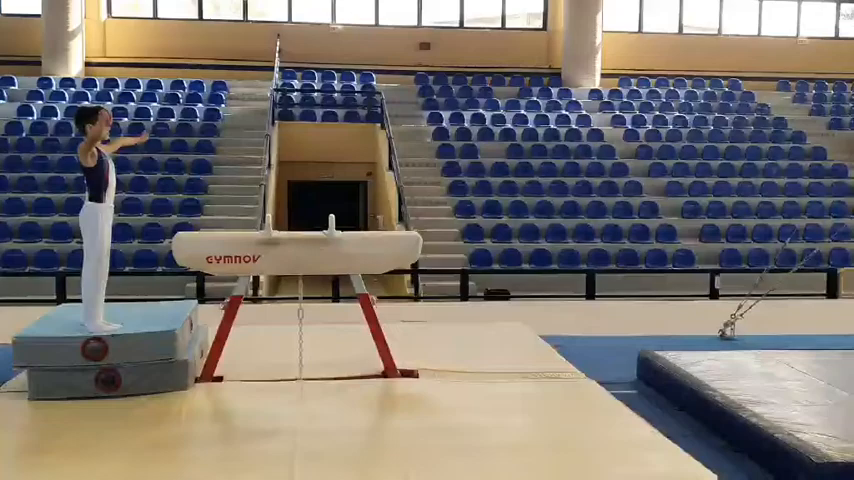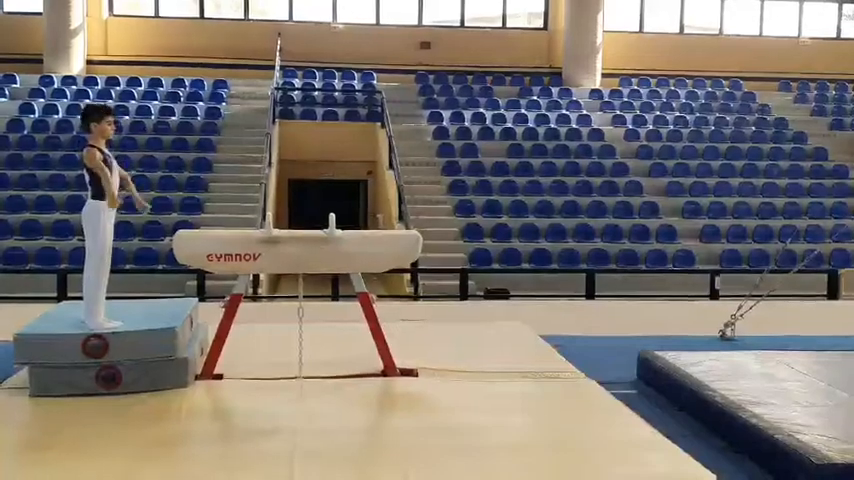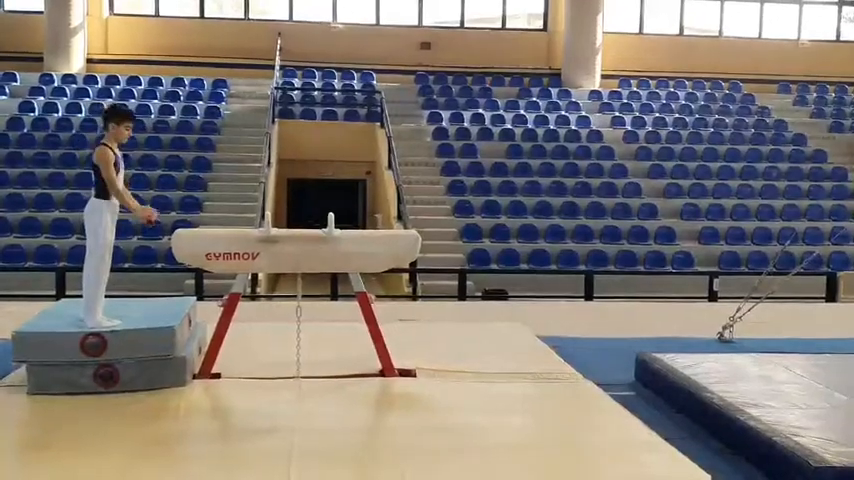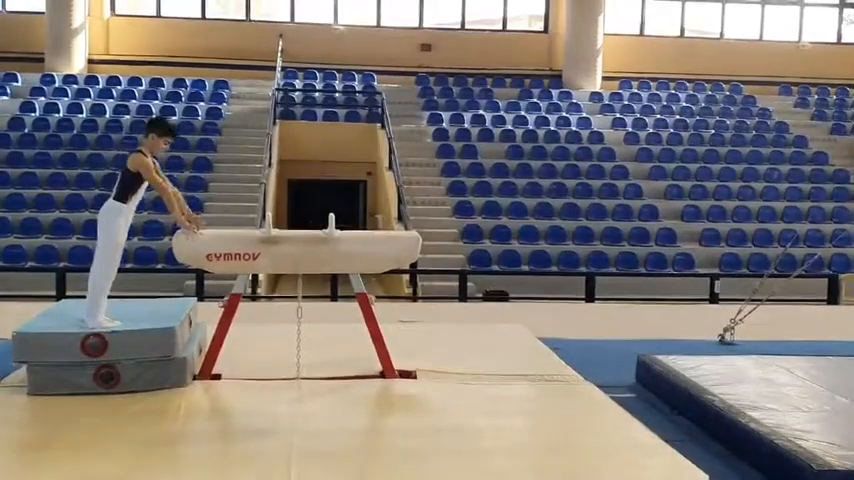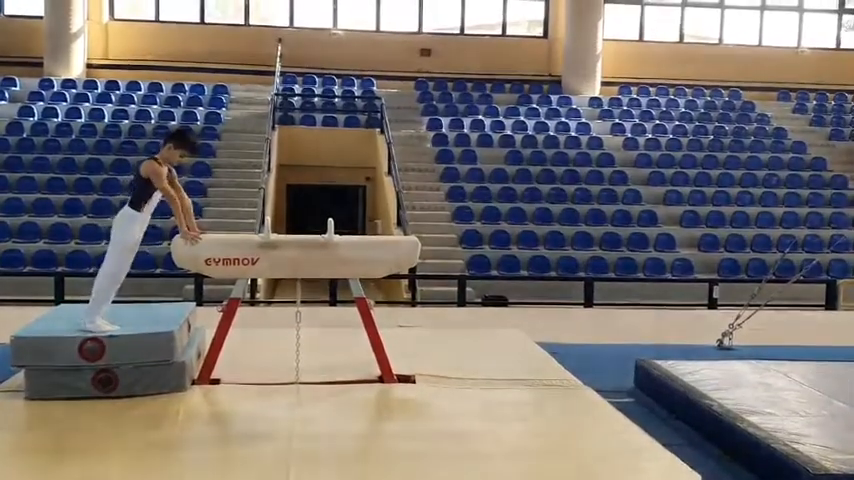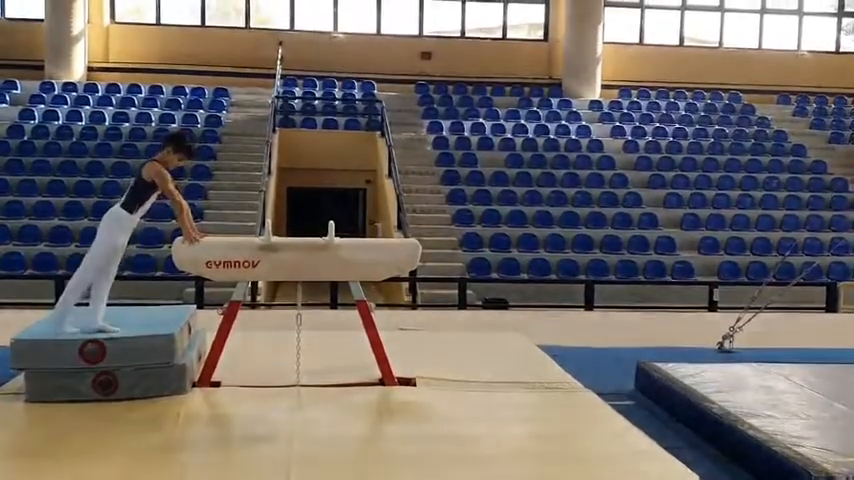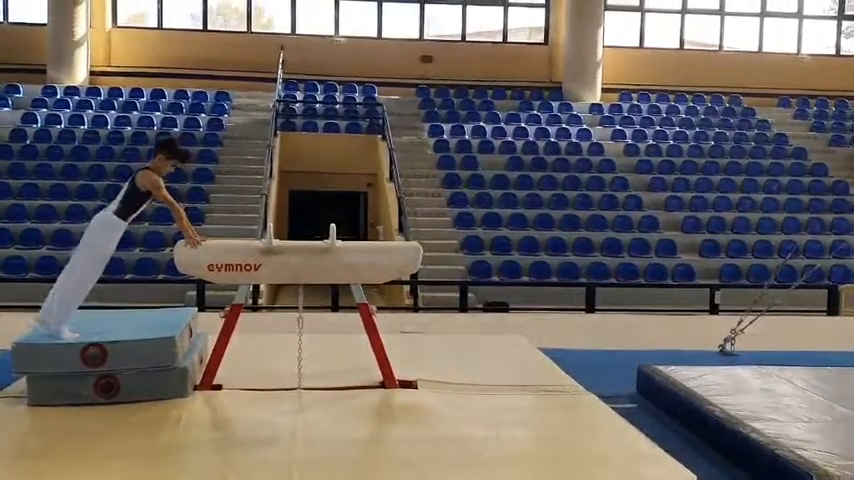
dt=0.5s
person 1, frame 1
left shoulder: (102, 149)
right shoulder: (87, 150)
left elbow: (119, 142)
right elbow: (92, 139)
left wrist: (138, 139)
right wrist: (103, 125)
left hip: (103, 212)
right hip: (95, 212)
left knee: (98, 265)
right knee: (95, 265)
left ankle: (93, 317)
right ankle: (93, 320)
person 1, frame 2
left shoulder: (104, 151)
right shoulder: (91, 152)
left elbow: (122, 175)
right elbow: (102, 171)
left wrist: (136, 197)
right wrist: (111, 194)
left hip: (105, 210)
right hip: (98, 210)
left knee: (99, 264)
right knee: (97, 263)
left ankle: (93, 315)
right ankle: (94, 317)
person 1, frame 3
left shoulder: (115, 152)
right shoulder: (104, 151)
left elbow: (119, 187)
right elbow: (114, 187)
left wrist: (139, 209)
right wrist: (137, 211)
left hip: (108, 210)
right hip: (100, 210)
left knee: (100, 263)
right knee: (98, 262)
left ankle: (92, 313)
right ankle: (93, 316)
person 1, frame 4
left shoulder: (150, 161)
right shoulder: (140, 159)
left elbow: (170, 188)
right elbow: (163, 191)
left wrist: (189, 214)
right wrist: (180, 220)
left hip: (122, 214)
right hip: (116, 214)
left knee: (108, 264)
right knee: (106, 264)
left ankle: (95, 313)
right ankle: (94, 316)
person 1, frame 5
left shoulder: (168, 171)
right shoulder: (153, 166)
left elbow: (183, 199)
right elbow: (172, 200)
left wrist: (193, 228)
right wrist: (182, 230)
left hip: (137, 223)
right hip: (130, 221)
left knee: (117, 270)
right knee: (113, 269)
left ankle: (95, 316)
right ankle: (91, 318)
person 1, frame 6
left shoulder: (161, 172)
right shoulder: (156, 169)
left elbow: (181, 202)
right elbow: (176, 202)
left wrist: (194, 230)
right wrist: (187, 232)
left hip: (124, 224)
right hip: (118, 221)
left knee: (107, 273)
right knee: (93, 267)
left ankle: (93, 320)
right ankle: (61, 314)
person 1, frame 7
left shoulder: (151, 177)
right shoulder: (150, 178)
left elbow: (177, 207)
right elbow: (174, 208)
left wrist: (193, 233)
right wrist: (189, 236)
left hip: (107, 223)
right hip: (110, 226)
left knee: (78, 270)
right knee: (84, 275)
left ankle: (49, 314)
right ankle: (56, 324)
